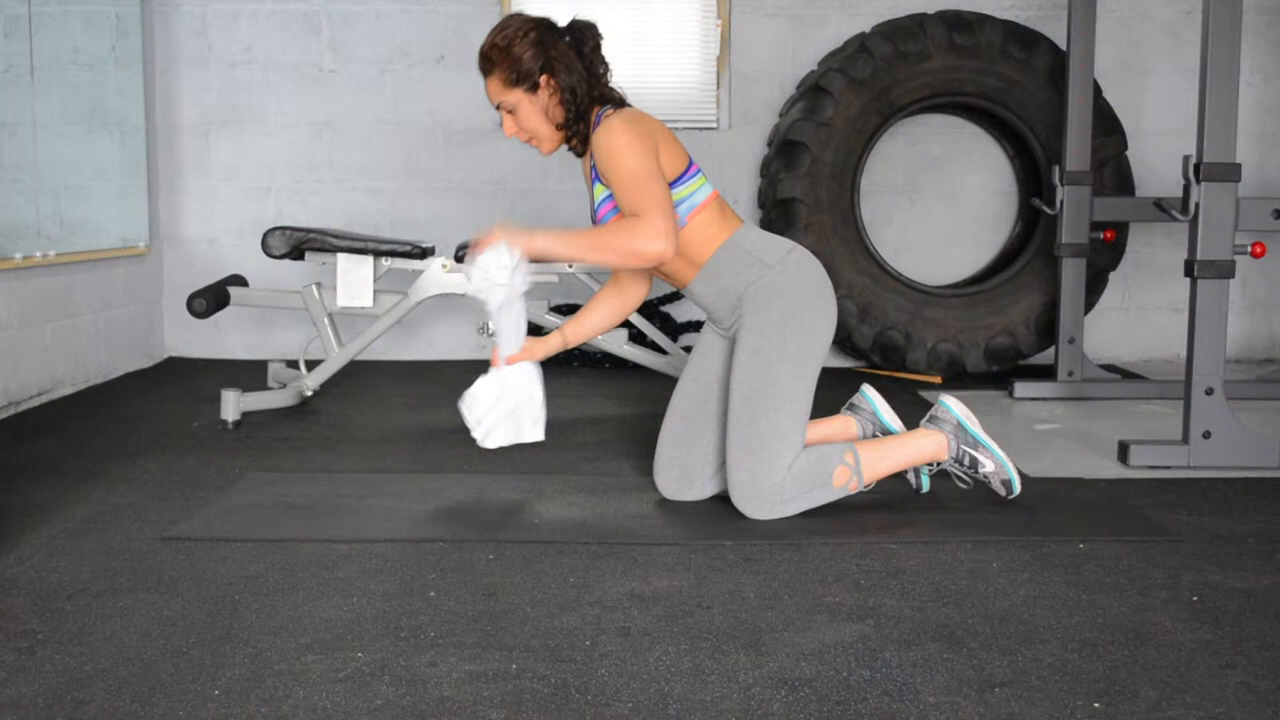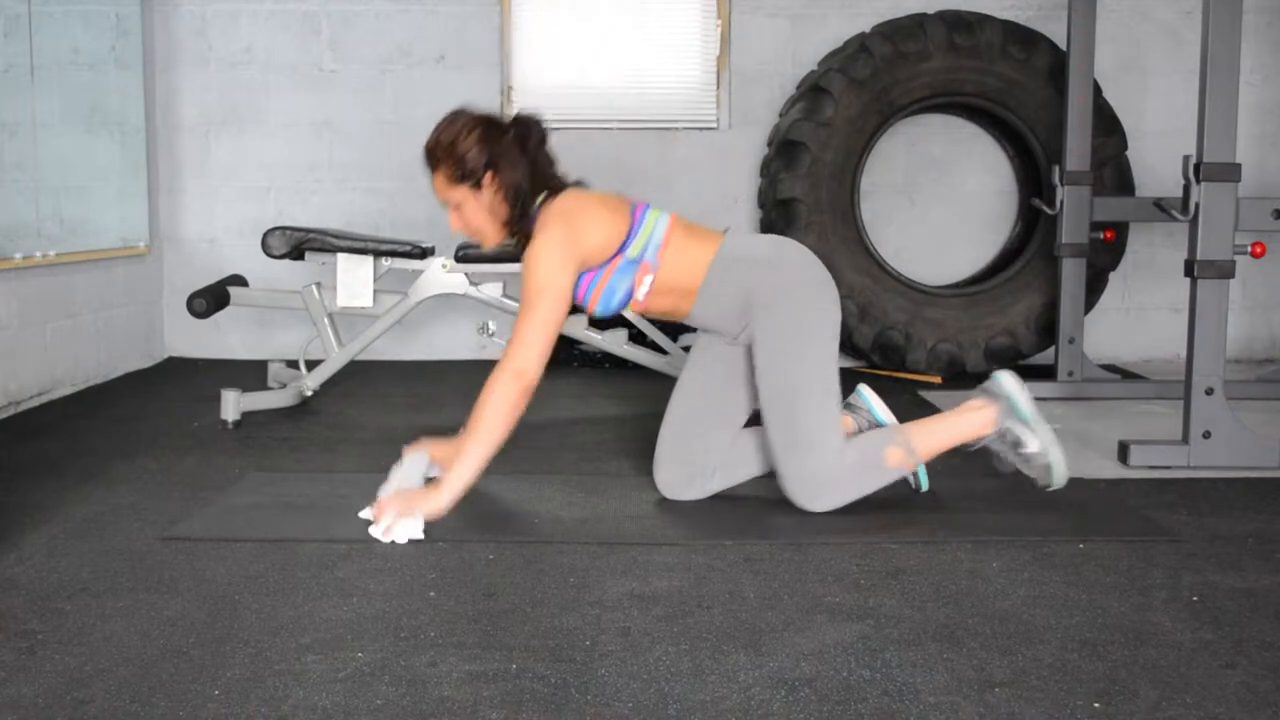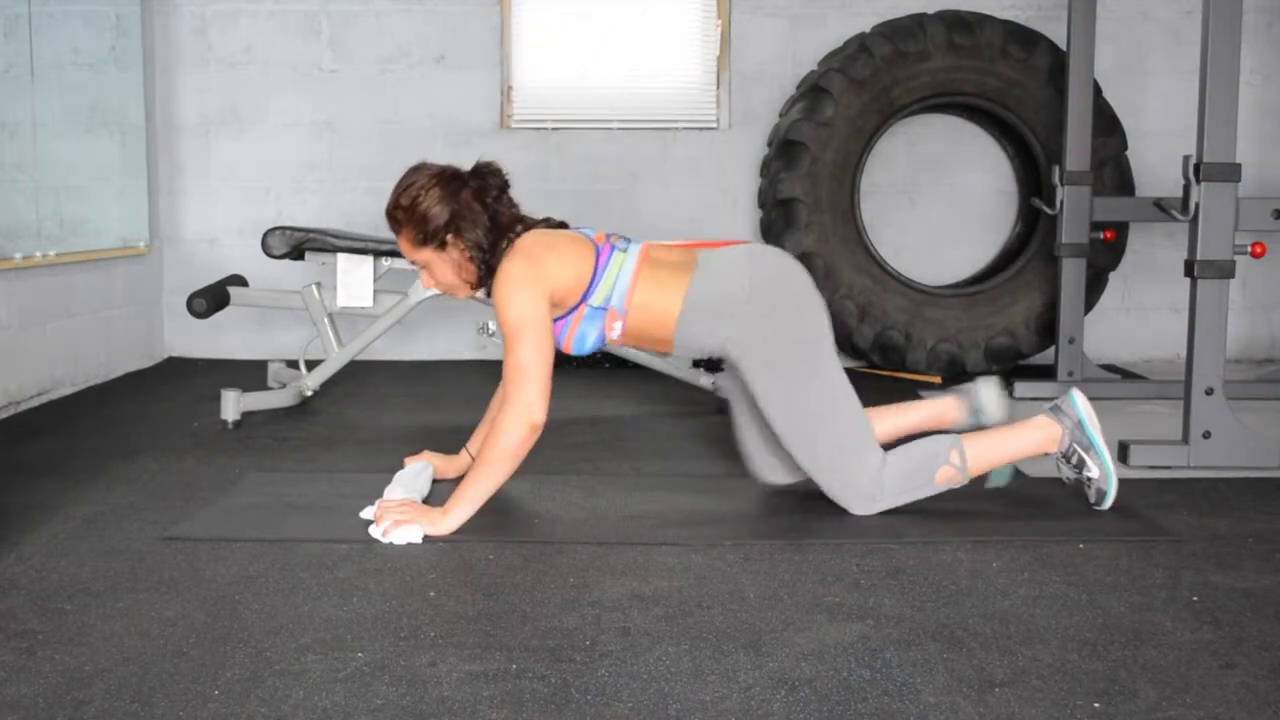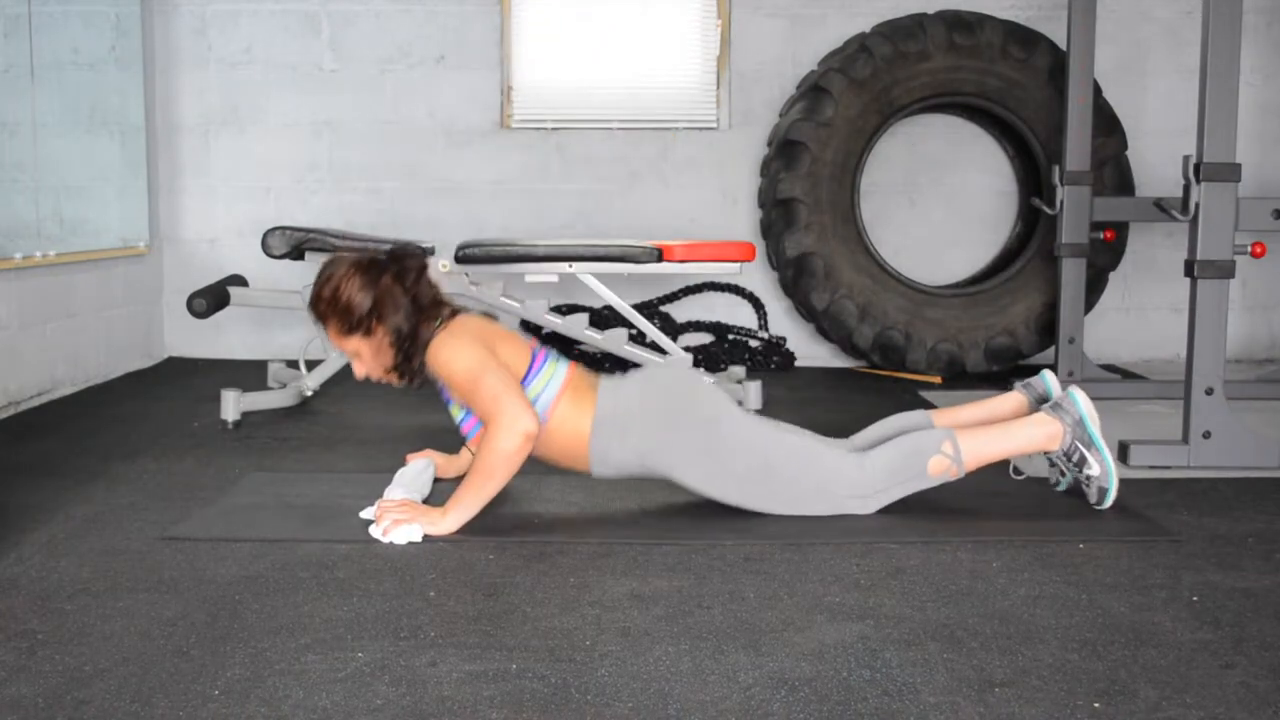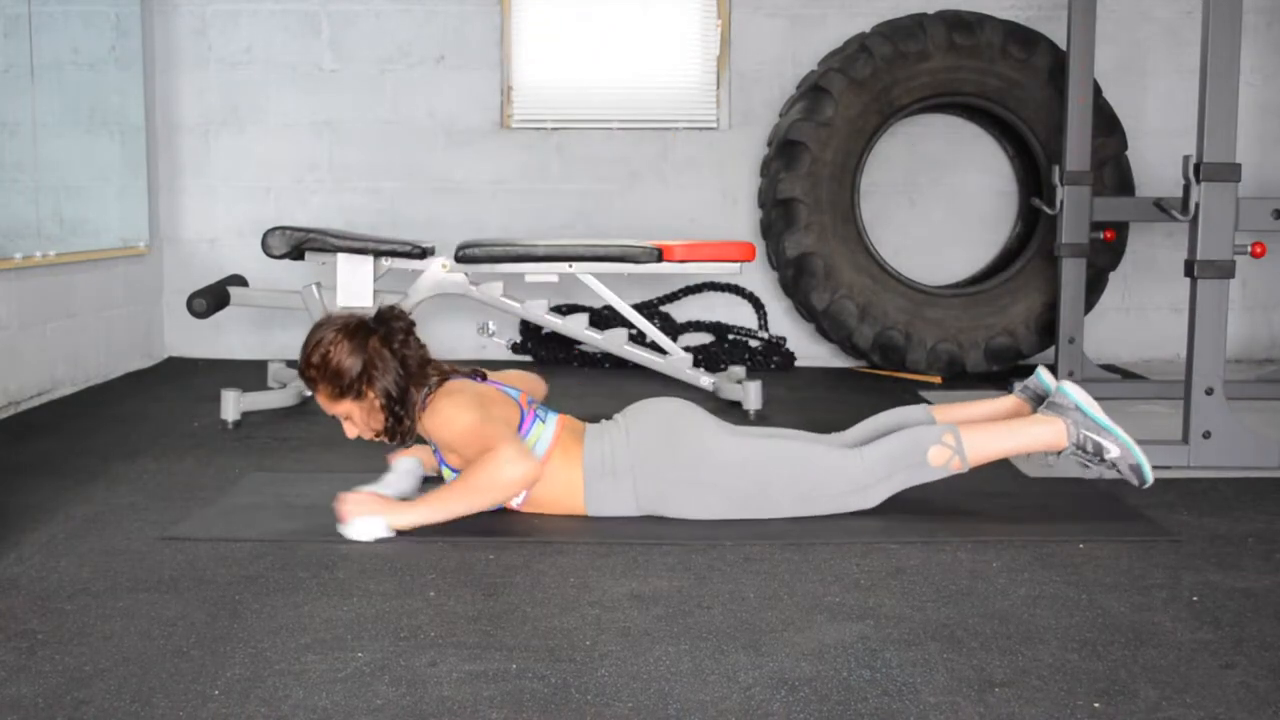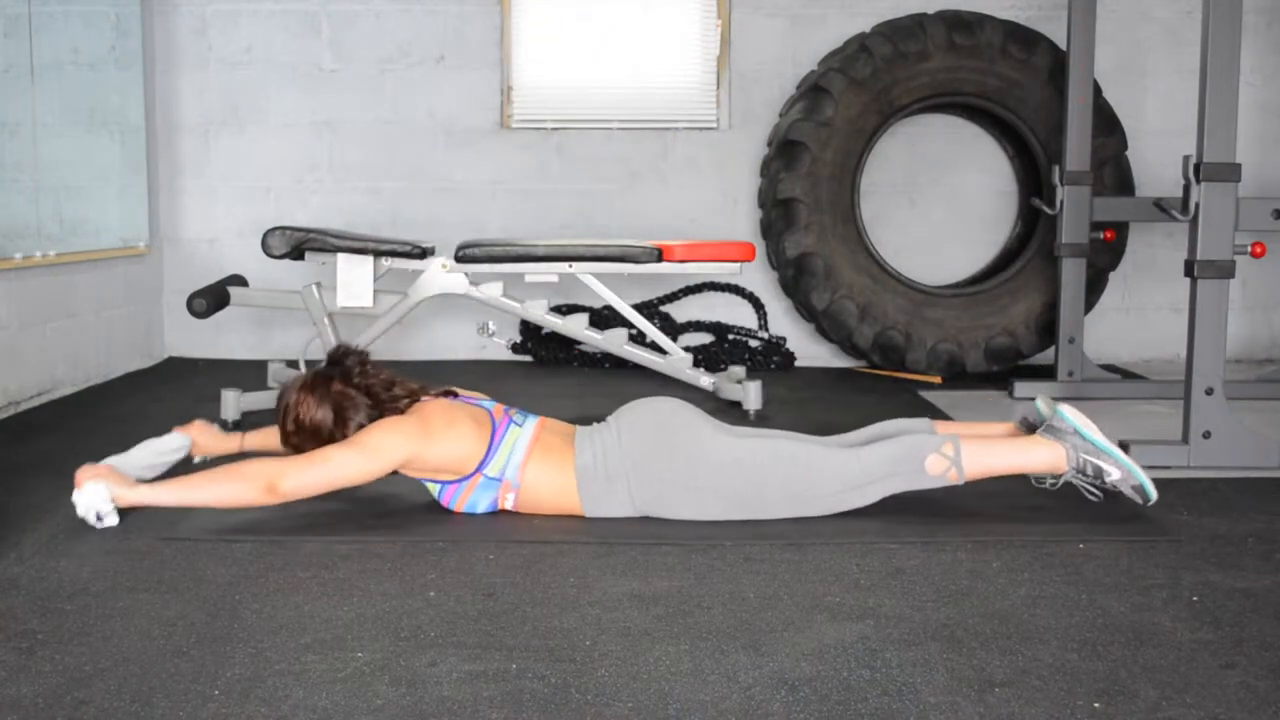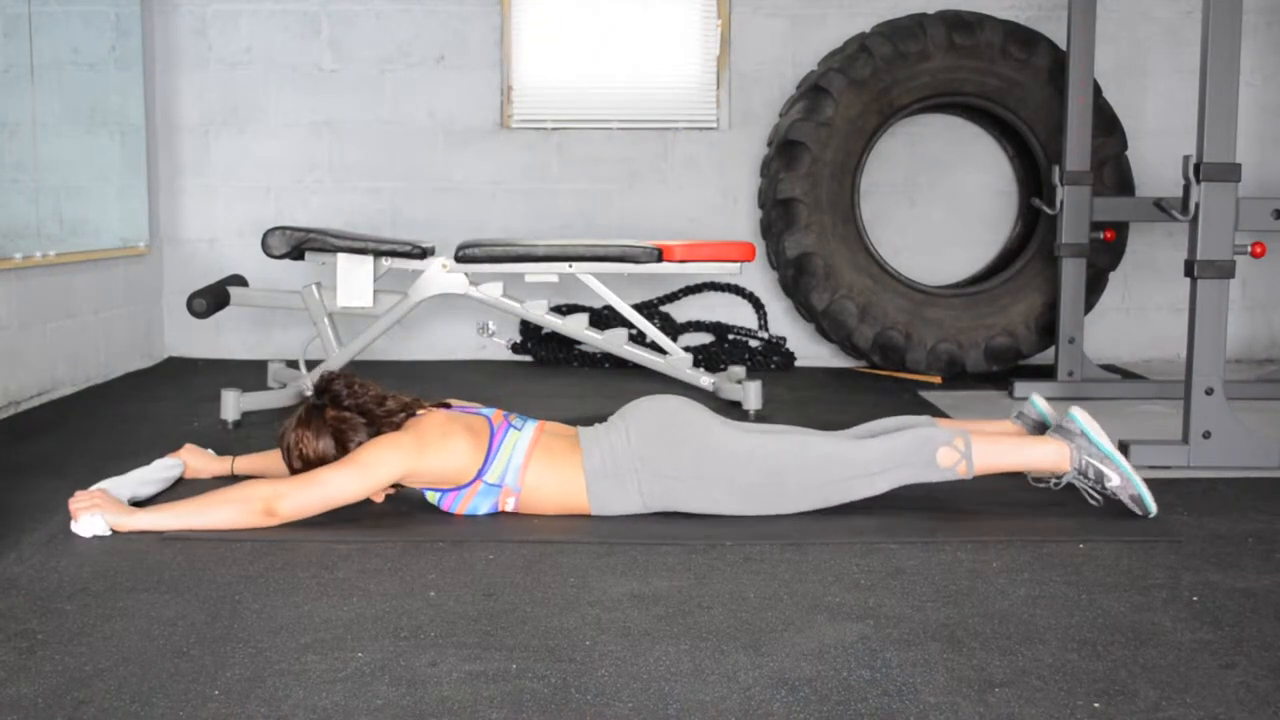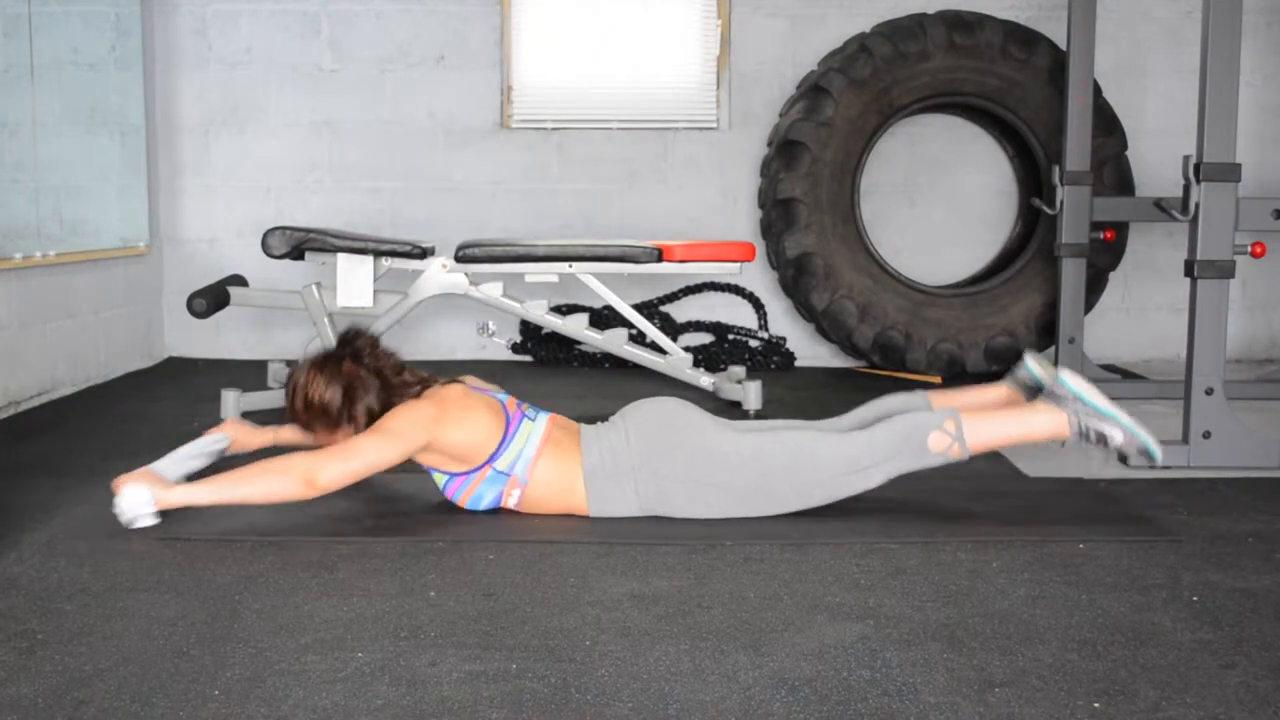
dt=0.5s
person 1, frame 1
left shoulder: (617, 134)
right shoulder: (597, 155)
left elbow: (658, 239)
right elbow: (631, 287)
left wrist: (534, 241)
right wrist: (544, 344)
left hip: (779, 292)
right hip: (740, 311)
left knee: (760, 496)
right knee: (679, 482)
left ankle: (940, 440)
right ankle: (855, 425)
person 1, frame 2
left shoulder: (554, 228)
right shoulder: (554, 221)
left elbow: (523, 376)
right elbow: (525, 354)
left wrist: (446, 491)
right wrist: (462, 442)
left hip: (783, 292)
right hip: (744, 313)
left knee: (816, 487)
right knee: (678, 479)
left ankle: (987, 416)
right ankle: (846, 420)
person 1, frame 3
left shoulder: (519, 272)
right shoulder: (525, 250)
left elbow: (528, 414)
right elbow: (523, 371)
left wrist: (450, 514)
right wrist: (464, 456)
left hip: (758, 307)
right hip: (754, 287)
left knee: (865, 489)
right knee: (777, 467)
left ankle: (1051, 430)
right ankle: (964, 407)
person 1, frame 4
left shoulder: (445, 347)
right shoulder: (455, 329)
left elbow: (516, 430)
left wrist: (448, 515)
right wrist: (461, 458)
left hip: (665, 426)
right hip: (662, 401)
left knee: (860, 485)
right knee: (849, 453)
left ankle: (1051, 430)
right ankle: (1026, 400)
person 1, frame 5
left shoulder: (440, 413)
right shoulder: (443, 384)
left elbow: (500, 467)
left wrist: (403, 510)
left hip: (664, 469)
right hip: (656, 436)
left knee: (870, 476)
right knee: (850, 449)
left ankle: (1061, 430)
right ankle: (1029, 399)
person 1, frame 6
left shoulder: (401, 438)
right shoulder: (415, 403)
left elbow: (280, 487)
right elbow: (316, 437)
left wrist: (131, 490)
right wrist: (224, 438)
left hip: (652, 471)
right hip: (653, 436)
left knee: (859, 479)
right knee: (846, 456)
left ankle: (1059, 454)
right ankle: (1033, 431)
person 1, frame 7
left shoulder: (408, 450)
right shoulder: (409, 420)
left elbow: (279, 507)
right elbow: (312, 454)
left wrist: (128, 515)
right wrist: (219, 459)
left hip: (659, 461)
right hip: (653, 435)
left knee: (868, 472)
right knee: (851, 448)
left ankle: (1060, 452)
right ankle: (1032, 431)
person 1, frame 8
left shoulder: (421, 418)
right shoulder: (430, 391)
left elbow: (316, 477)
right elbow: (346, 429)
left wrist: (178, 491)
right wrist: (258, 434)
left hip: (658, 469)
right hip: (657, 439)
left knee: (866, 459)
right knee: (847, 436)
left ankle: (1060, 421)
right ankle: (1023, 388)
